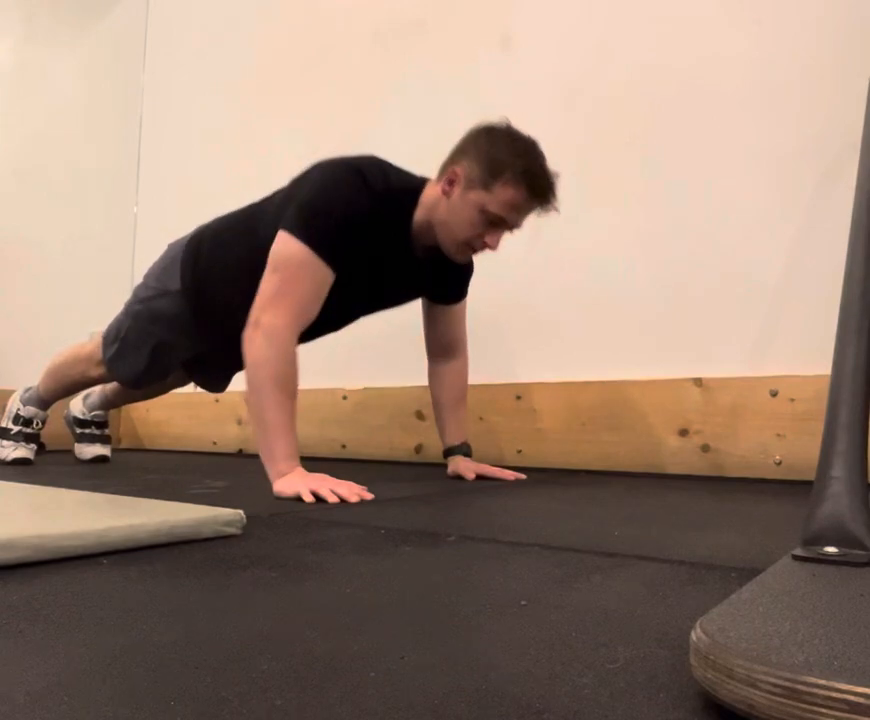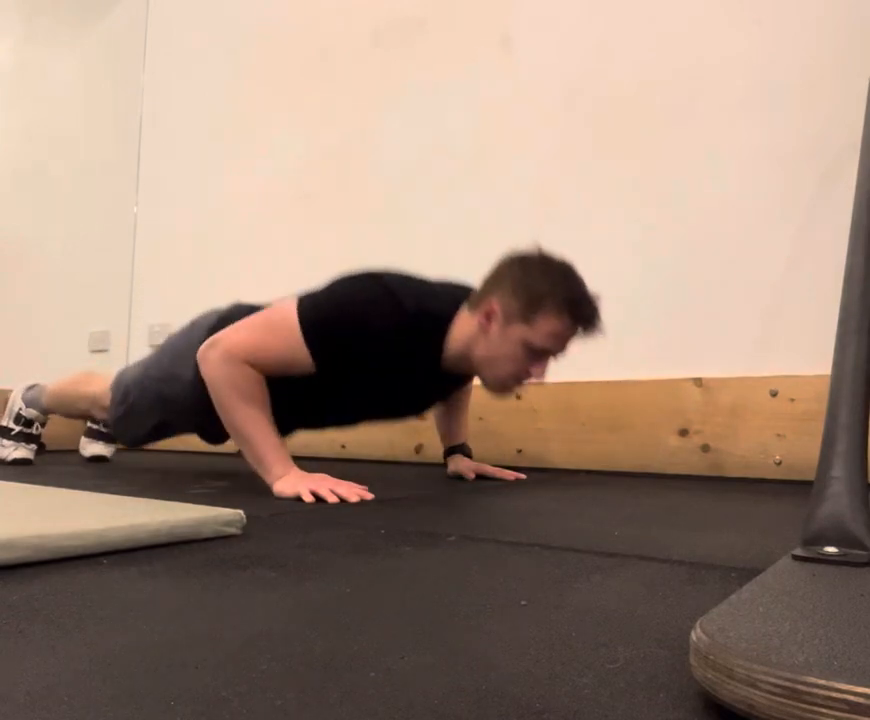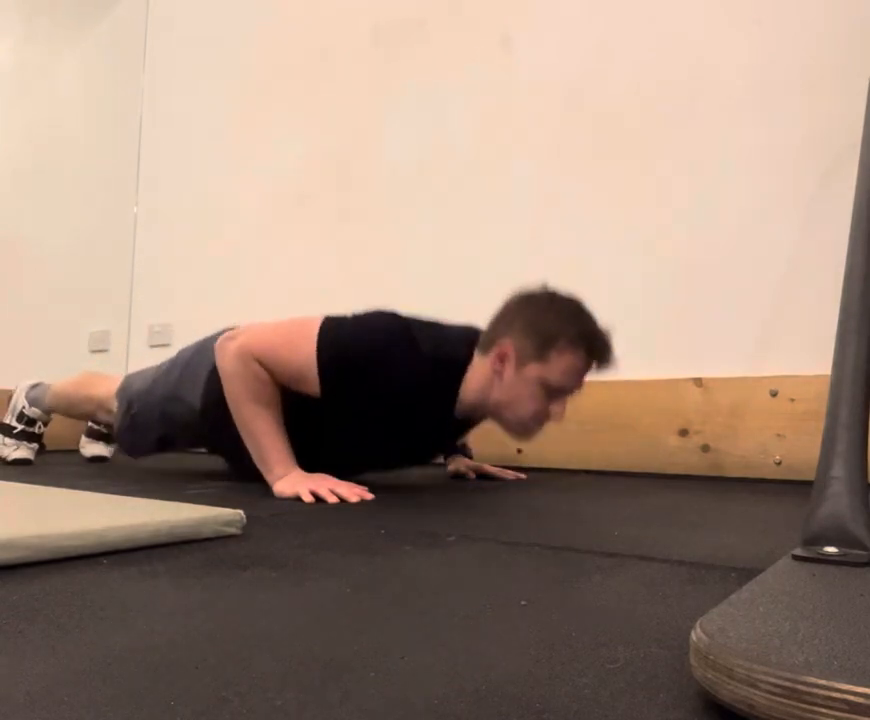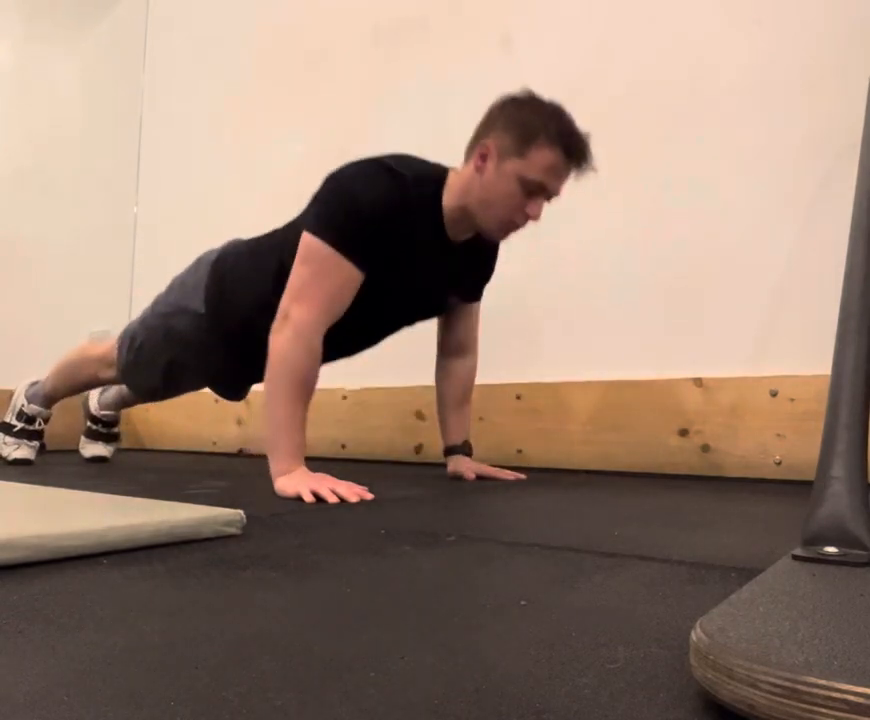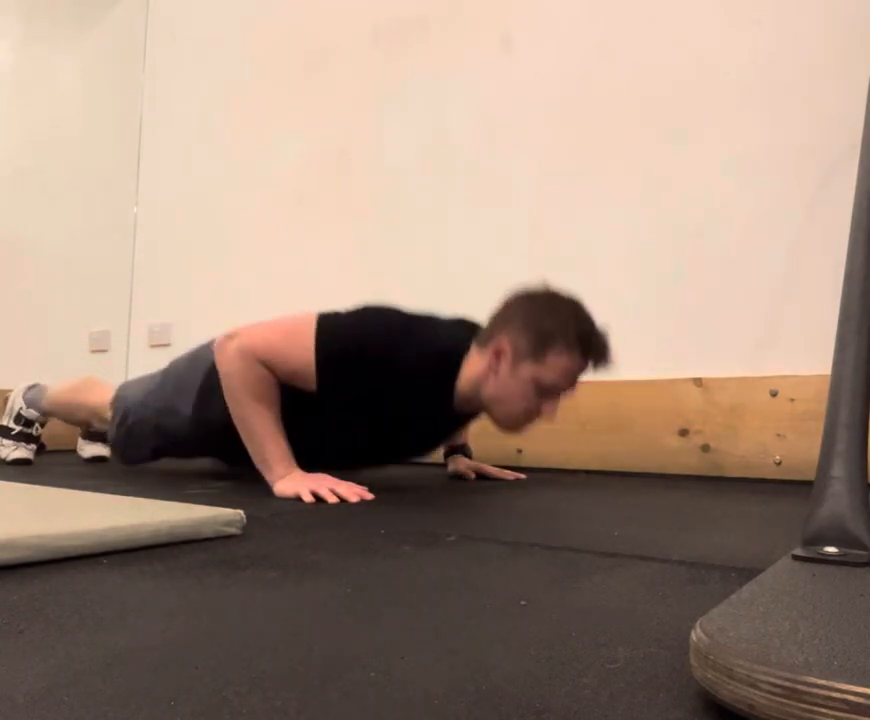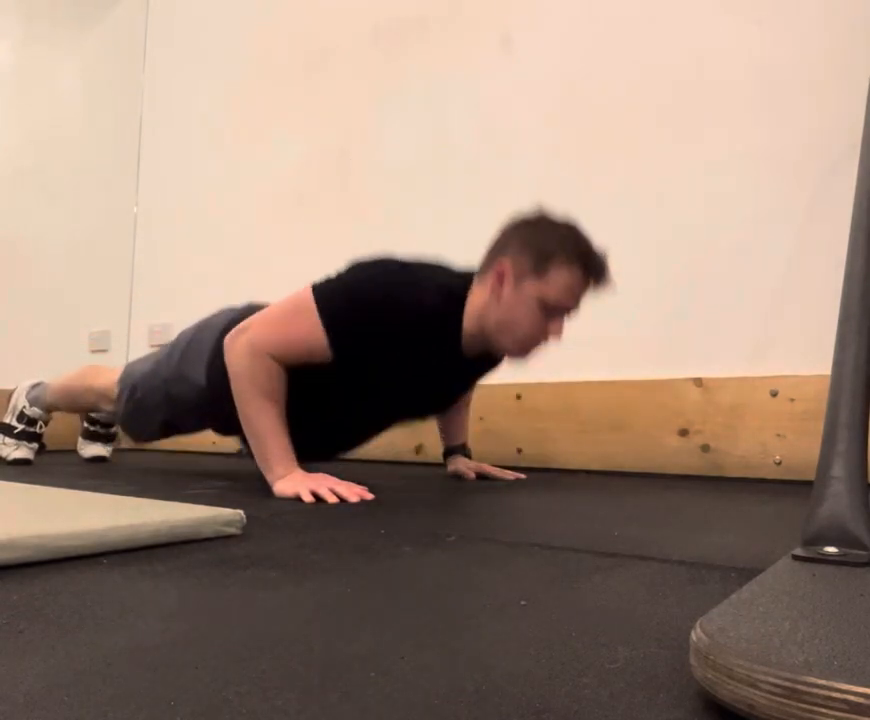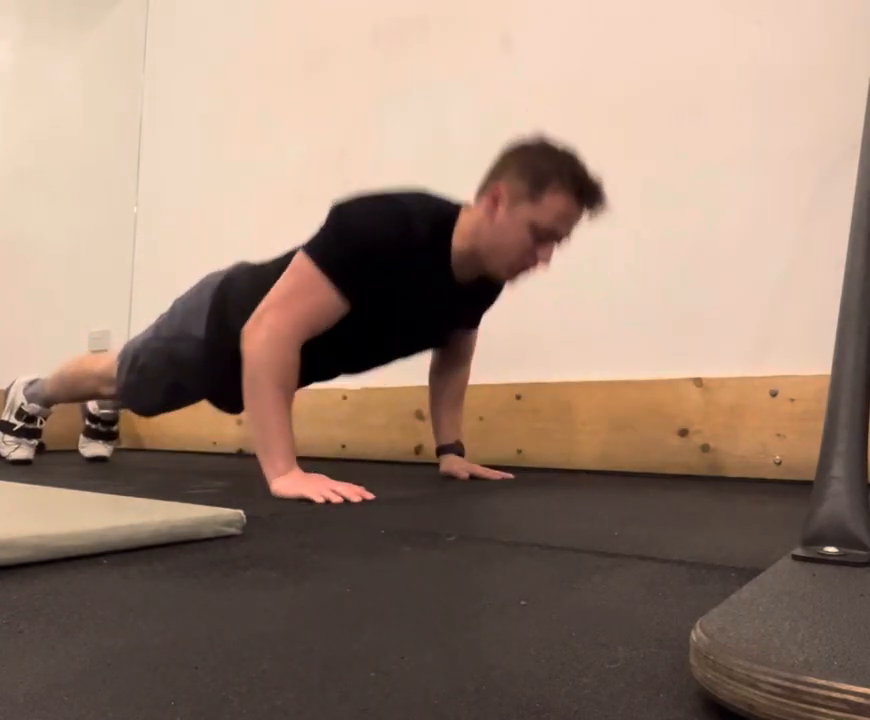
dt=0.3s
person 1, frame 1
left shoulder: (450, 251)
right shoulder: (349, 197)
left elbow: (448, 355)
right elbow: (272, 329)
left wrist: (456, 450)
right wrist: (285, 469)
left hip: (241, 320)
right hip: (194, 284)
left knee: (151, 383)
right knee: (108, 361)
left ankle: (91, 413)
person 1, frame 2
left shoulder: (469, 334)
right shoulder: (378, 318)
right elbow: (223, 355)
left wrist: (458, 452)
right wrist: (282, 472)
left hip: (258, 374)
right hip: (215, 361)
right knee: (118, 406)
left ankle: (100, 422)
person 1, frame 3
left shoulder: (483, 369)
right shoulder: (394, 357)
right elbow: (239, 348)
left wrist: (457, 450)
right wrist: (285, 473)
left hip: (277, 394)
right hip: (221, 384)
right knee: (121, 412)
person 1, frame 4
left shoulder: (479, 243)
right shoulder: (378, 195)
left elbow: (458, 347)
right elbow: (298, 327)
left wrist: (458, 450)
right wrist: (288, 468)
left hip: (258, 335)
right hip: (218, 298)
left knee: (152, 388)
right knee: (125, 363)
left ankle: (106, 409)
person 1, frame 5
left shoulder: (471, 361)
right shoulder: (393, 349)
right elbow: (239, 349)
left wrist: (455, 450)
right wrist: (283, 473)
left hip: (268, 394)
right hip: (214, 396)
right knee: (121, 418)
left ankle: (61, 411)
person 1, frame 6
left shoulder: (485, 335)
right shoulder: (396, 299)
left elbow: (450, 378)
right elbow: (247, 345)
left wrist: (457, 452)
right wrist: (284, 473)
left hip: (262, 362)
right hip: (222, 364)
right knee: (122, 396)
left ankle: (97, 422)
person 1, frame 7
left shoulder: (483, 269)
right shoulder: (388, 231)
left elbow: (451, 352)
right elbow: (269, 334)
left wrist: (450, 450)
right wrist: (281, 471)
left hip: (265, 337)
right hip: (222, 321)
right knee: (125, 381)
left ankle: (100, 412)
